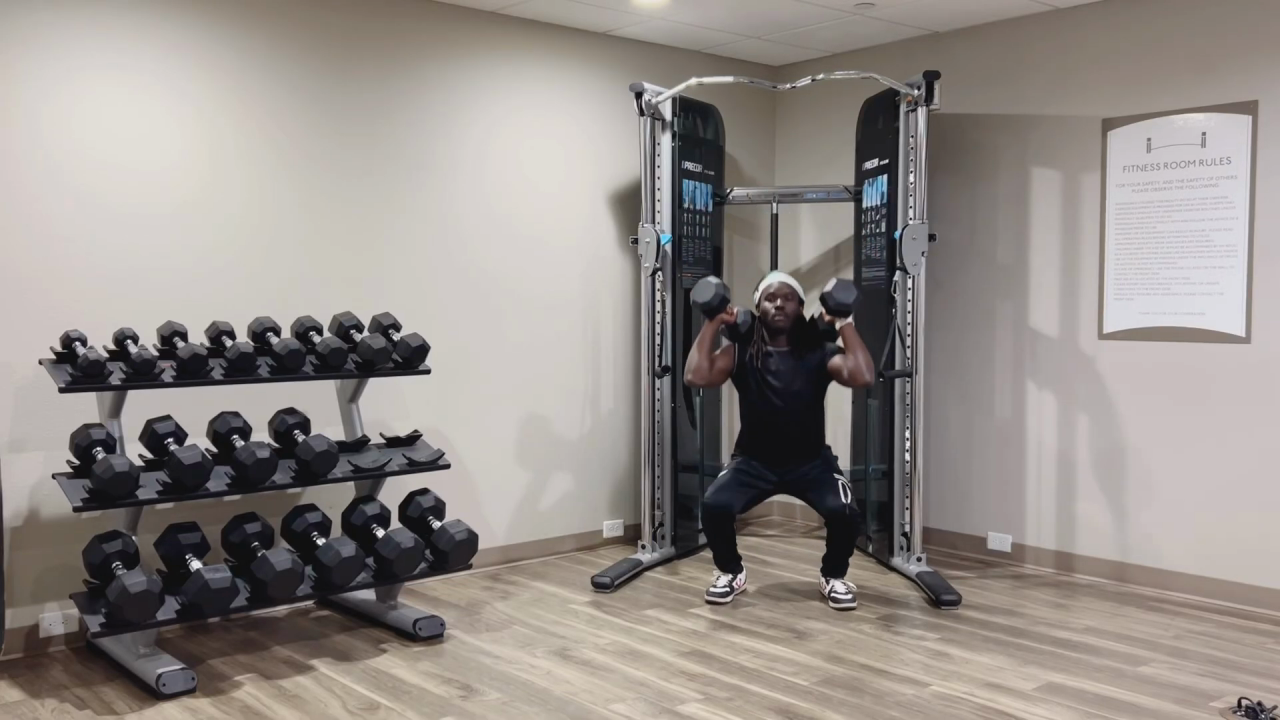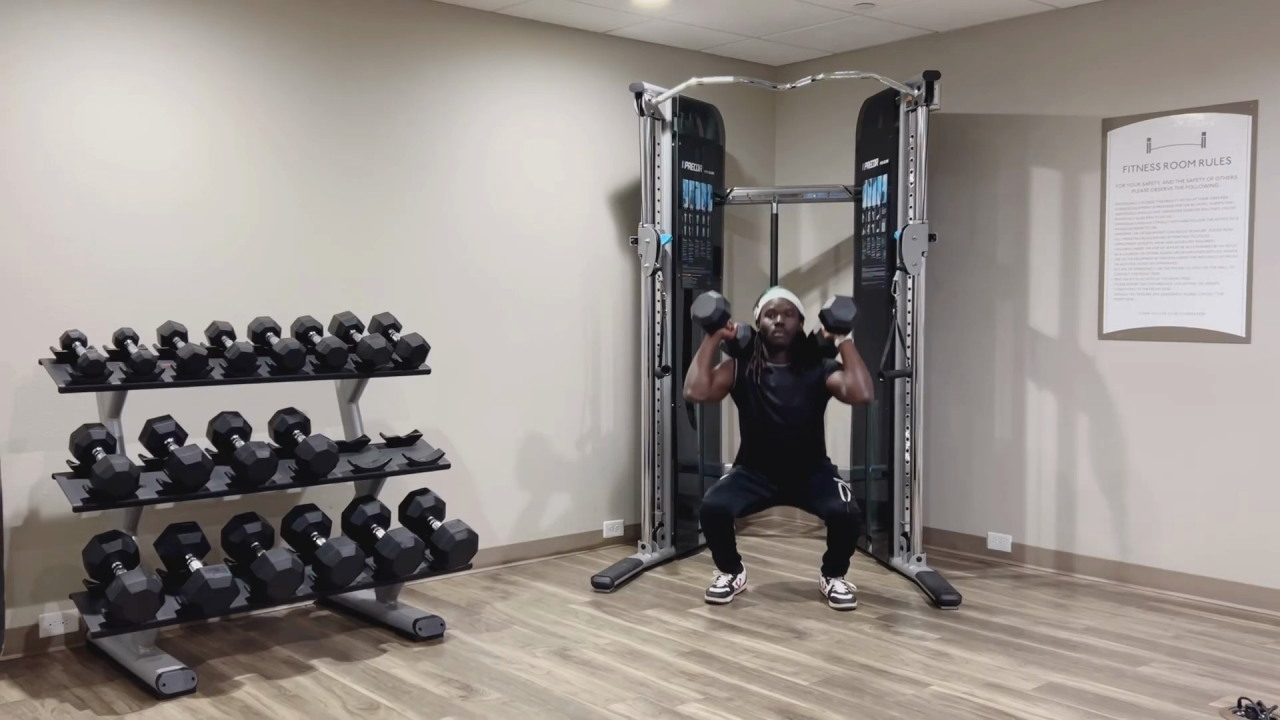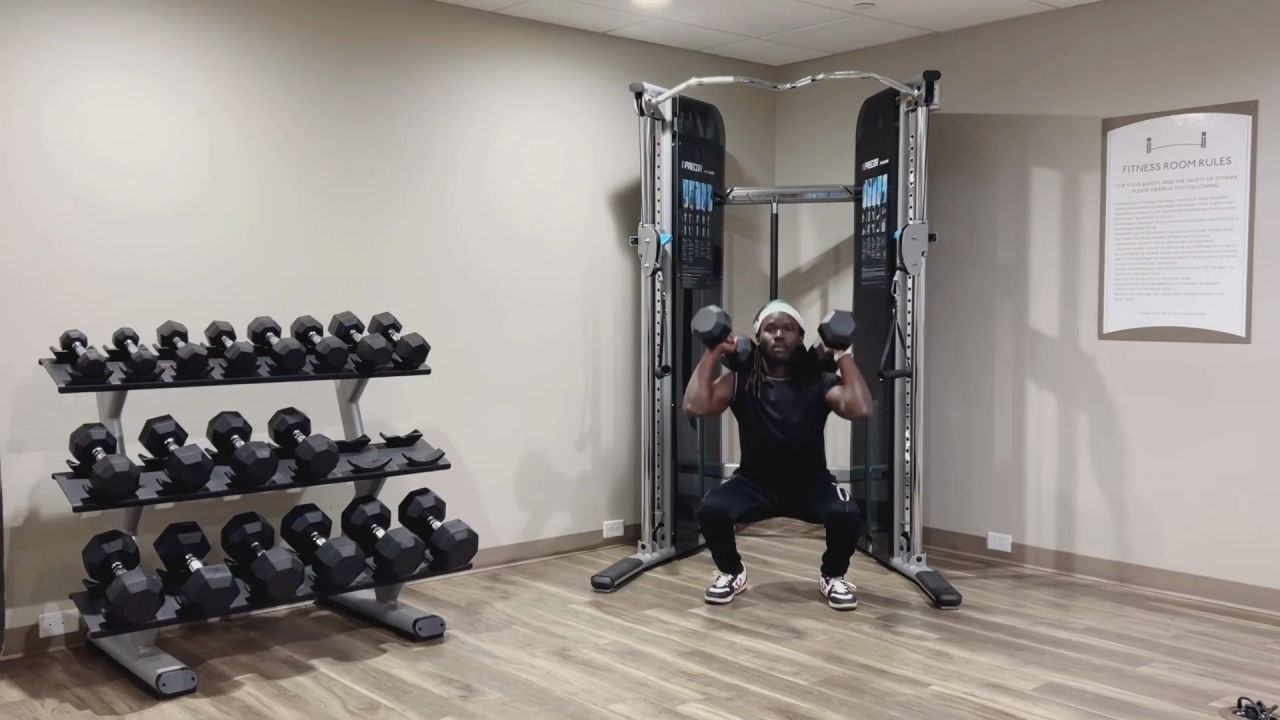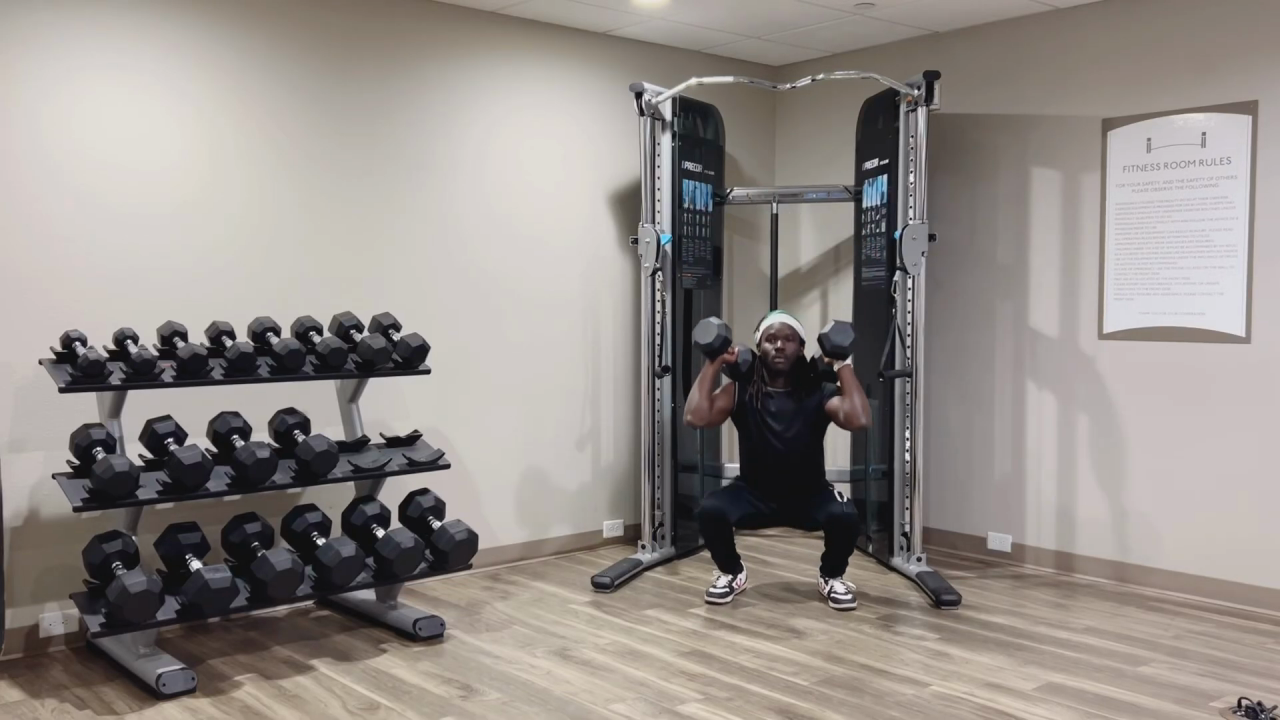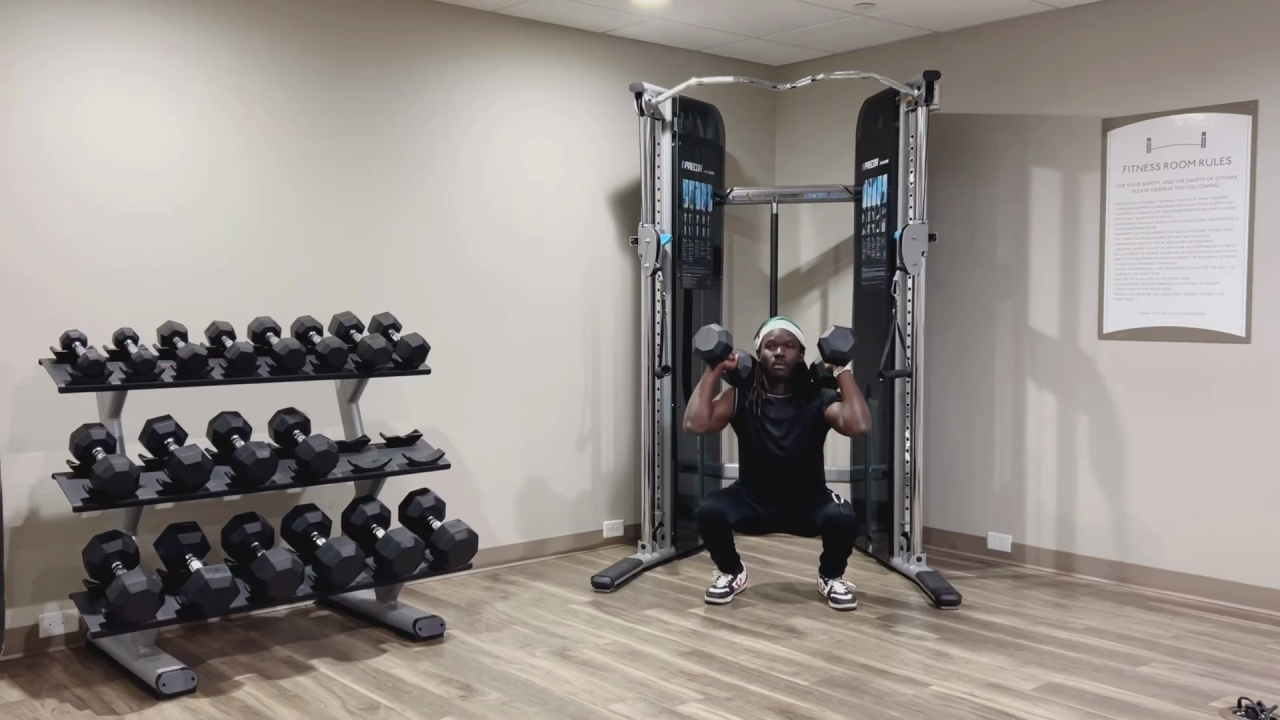
dt=0.1s
person 1, frame 1
left shoulder: (819, 353)
right shoulder: (741, 352)
left elbow: (862, 377)
right elbow: (697, 377)
left wrist: (844, 324)
right wrist: (713, 324)
left hip: (810, 460)
right hip: (753, 460)
left knee: (843, 510)
right knee: (715, 504)
left ankle: (834, 576)
right ankle: (730, 571)
person 1, frame 2
left shoulder: (819, 369)
right shoulder: (740, 368)
left elbow: (861, 394)
right elbow: (696, 392)
left wrist: (844, 341)
right wrist: (712, 340)
left hip: (811, 474)
right hip: (754, 474)
left knee: (845, 512)
right knee: (713, 507)
left ankle: (833, 576)
right ankle: (730, 571)
person 1, frame 3
left shoulder: (819, 382)
right shoulder: (740, 381)
left elbow: (859, 409)
right elbow: (696, 406)
left wrist: (843, 355)
right wrist: (712, 354)
left hip: (810, 484)
right hip: (754, 483)
left knee: (845, 514)
right knee: (712, 509)
left ankle: (833, 576)
right ankle: (731, 572)
person 1, frame 4
left shoulder: (819, 393)
right shoulder: (740, 392)
left elbow: (859, 420)
right elbow: (695, 417)
left wrist: (843, 366)
right wrist: (712, 365)
left hip: (809, 495)
right hip: (755, 494)
left knee: (844, 516)
right knee: (710, 510)
left ankle: (832, 577)
right ankle: (731, 572)
person 1, frame 5
left shoulder: (819, 399)
right shoulder: (740, 398)
left elbow: (859, 426)
right elbow: (695, 423)
left wrist: (843, 372)
right wrist: (713, 372)
left hip: (808, 500)
right hip: (754, 498)
left knee: (841, 518)
right knee: (709, 511)
left ankle: (831, 577)
right ankle: (731, 572)
